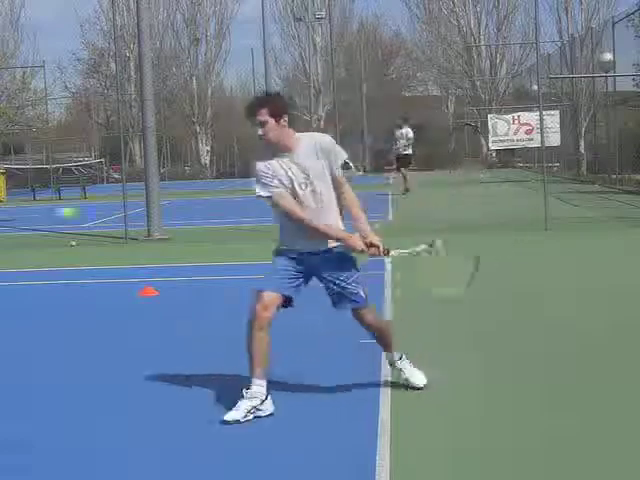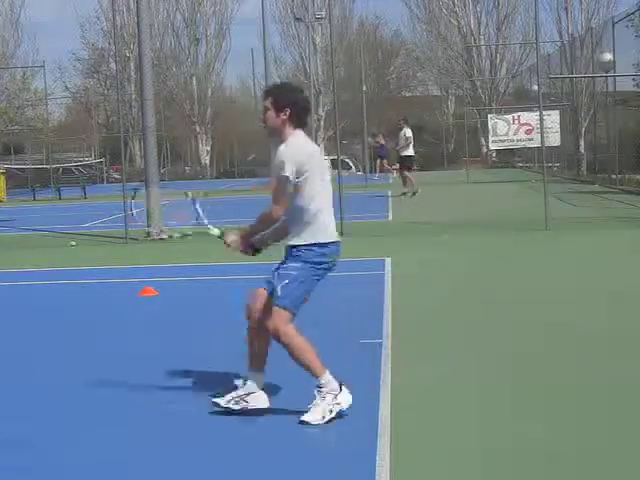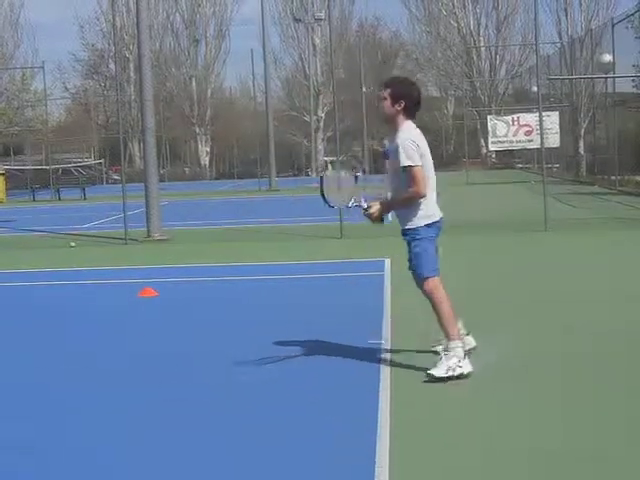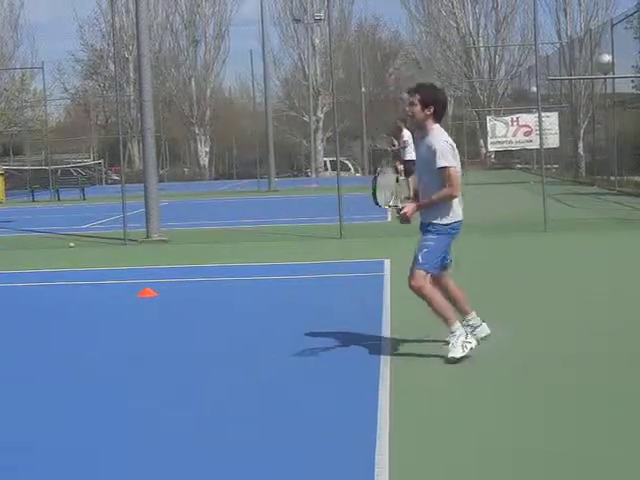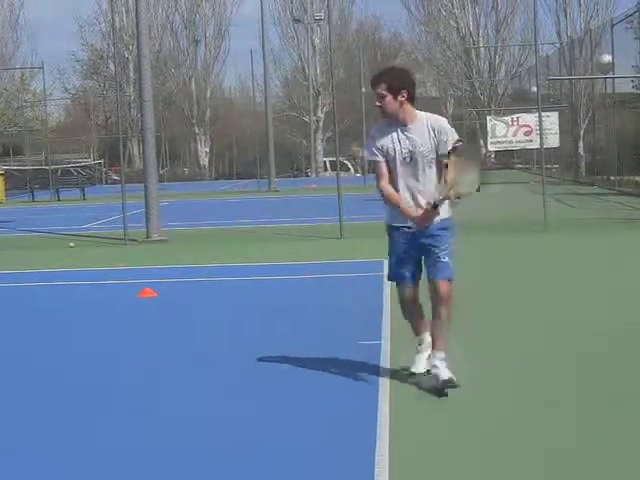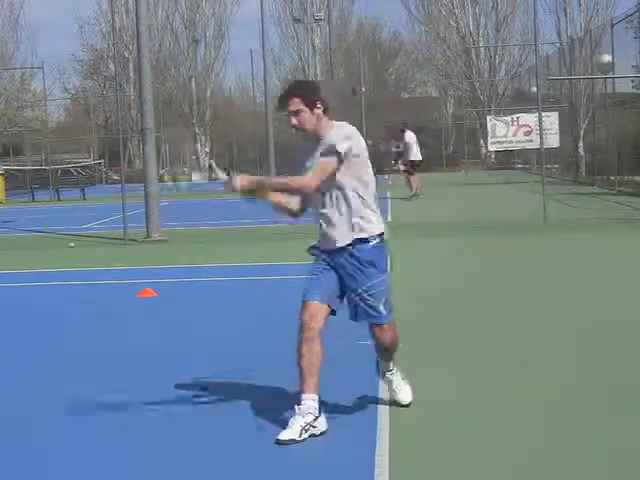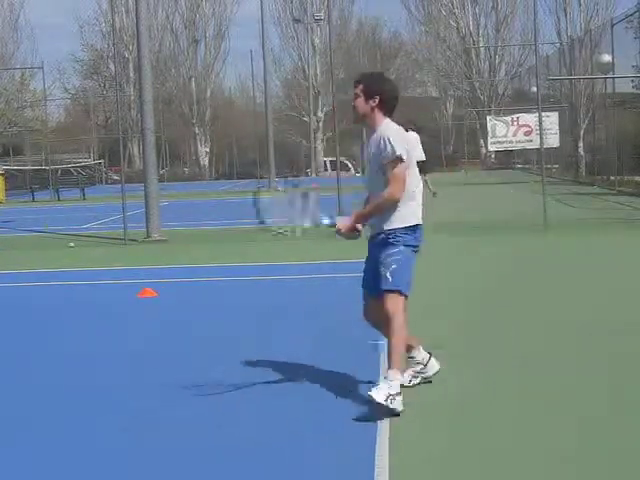
dt=0.7s
person 1, frame 1
left shoulder: (321, 144)
right shoulder: (265, 166)
left elbow: (342, 190)
right elbow: (295, 214)
left wrist: (365, 231)
right wrist: (344, 236)
left hip: (334, 250)
right hip: (293, 252)
left knee: (367, 317)
right knee: (262, 310)
left ankle: (399, 363)
right ankle: (258, 394)
person 1, frame 2
left shoulder: (290, 150)
right shoulder: (303, 148)
left elbow: (278, 210)
left wrist: (243, 236)
right wrist: (258, 240)
left hip: (313, 248)
right hip: (306, 246)
left knee: (277, 322)
right knee: (257, 309)
left ankle: (331, 392)
right ankle: (253, 388)
person 1, frame 3
left shoulder: (403, 139)
right shoulder: (409, 135)
left elbow: (418, 189)
left wrist: (384, 207)
right wrist: (385, 205)
left hip: (420, 224)
right hip: (421, 221)
left knee: (431, 284)
right knee: (427, 281)
left ankle: (456, 355)
right ankle: (459, 334)
person 1, frame 4
left shoulder: (440, 143)
right shoulder: (421, 138)
left elbow: (453, 189)
left wrist: (416, 205)
right wrist: (412, 205)
left hip: (442, 223)
right hip: (431, 222)
left knee: (418, 281)
right knee: (439, 277)
left ankle: (459, 334)
right ankle: (473, 323)
person 1, frame 5
left shoulder: (437, 125)
right shoulder: (378, 134)
right elbow: (383, 184)
left wrist: (434, 205)
right wrist: (409, 213)
left hip: (437, 223)
right hip: (400, 226)
left knee: (442, 289)
right knee: (406, 294)
left ankle: (438, 360)
right ankle: (424, 344)
person 1, frame 6
left shoulder: (344, 134)
right shoulder: (309, 150)
left elbow: (311, 183)
right elbow: (298, 206)
left wrist: (255, 183)
right wrist: (261, 192)
left hip: (365, 245)
right hip: (329, 250)
left knee: (383, 331)
right knee: (310, 323)
left ankle: (389, 371)
right ankle: (310, 412)
person 1, frame 7
left shoulder: (389, 134)
right shoulder: (374, 137)
left elbow: (395, 194)
left wrist: (355, 219)
right wrist: (359, 219)
left hip: (400, 231)
right hip: (381, 233)
left knee: (392, 302)
right knee: (373, 311)
left ankle: (392, 383)
right ankle: (419, 358)
